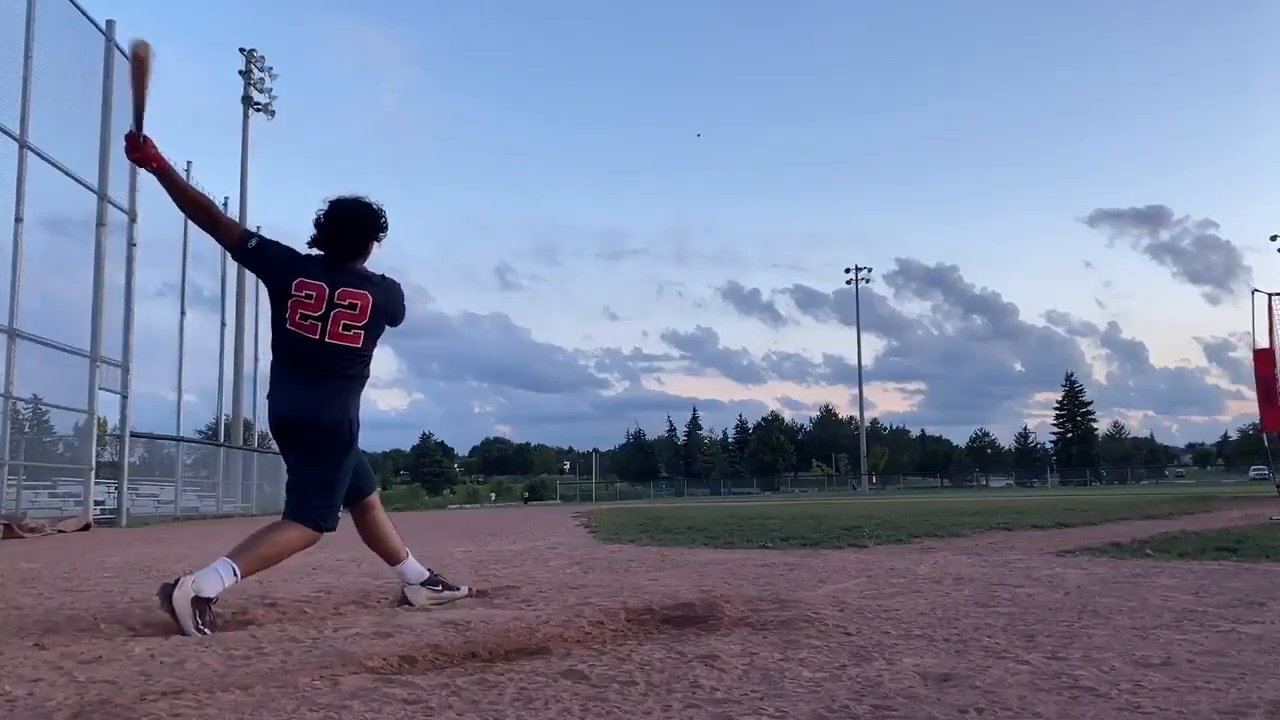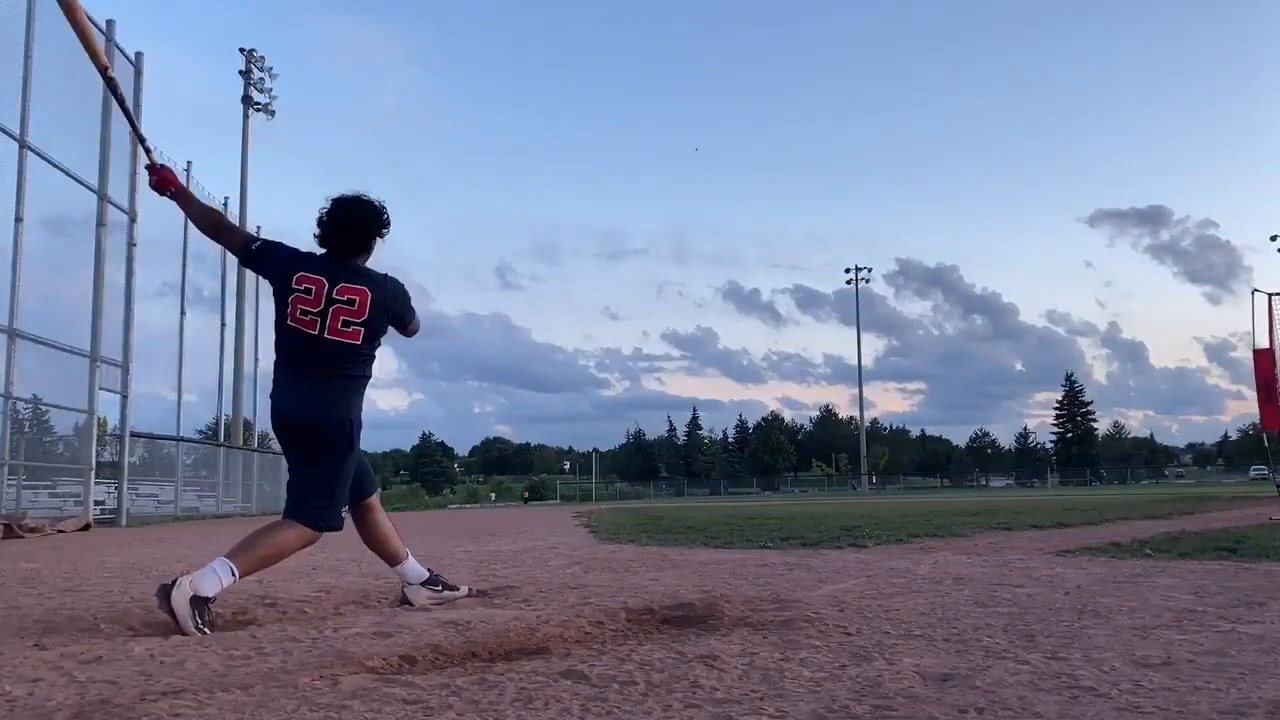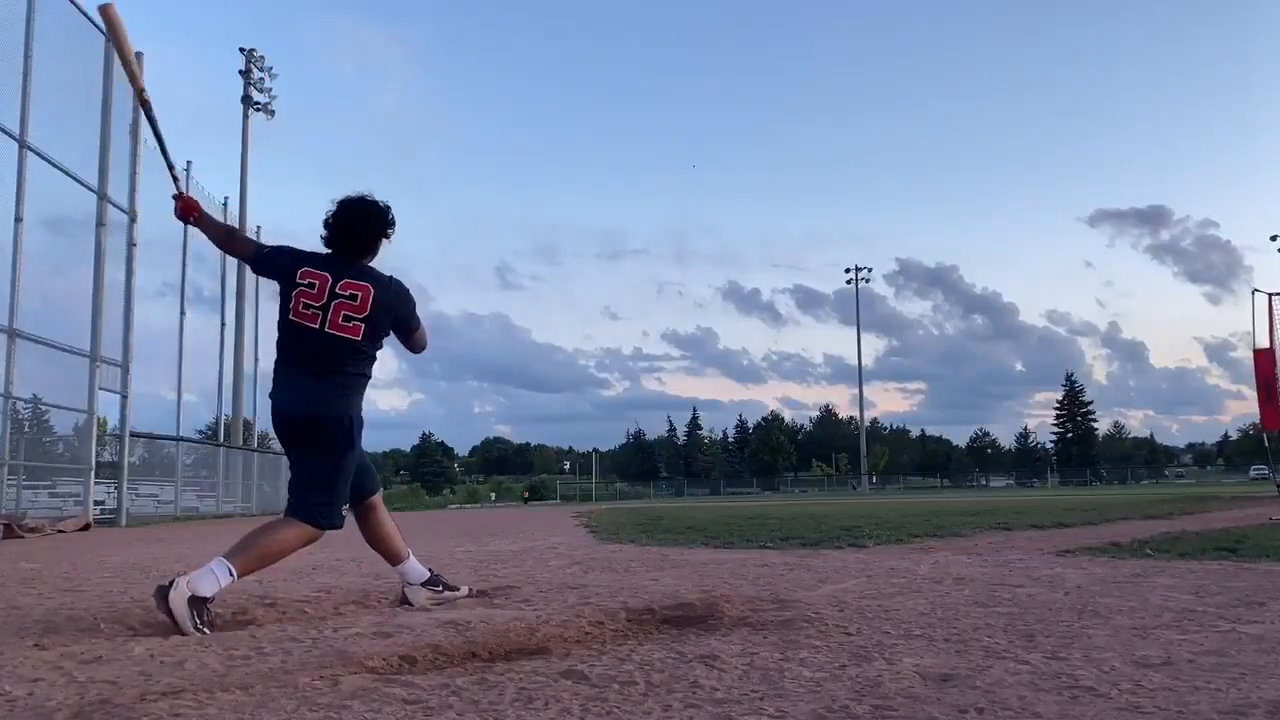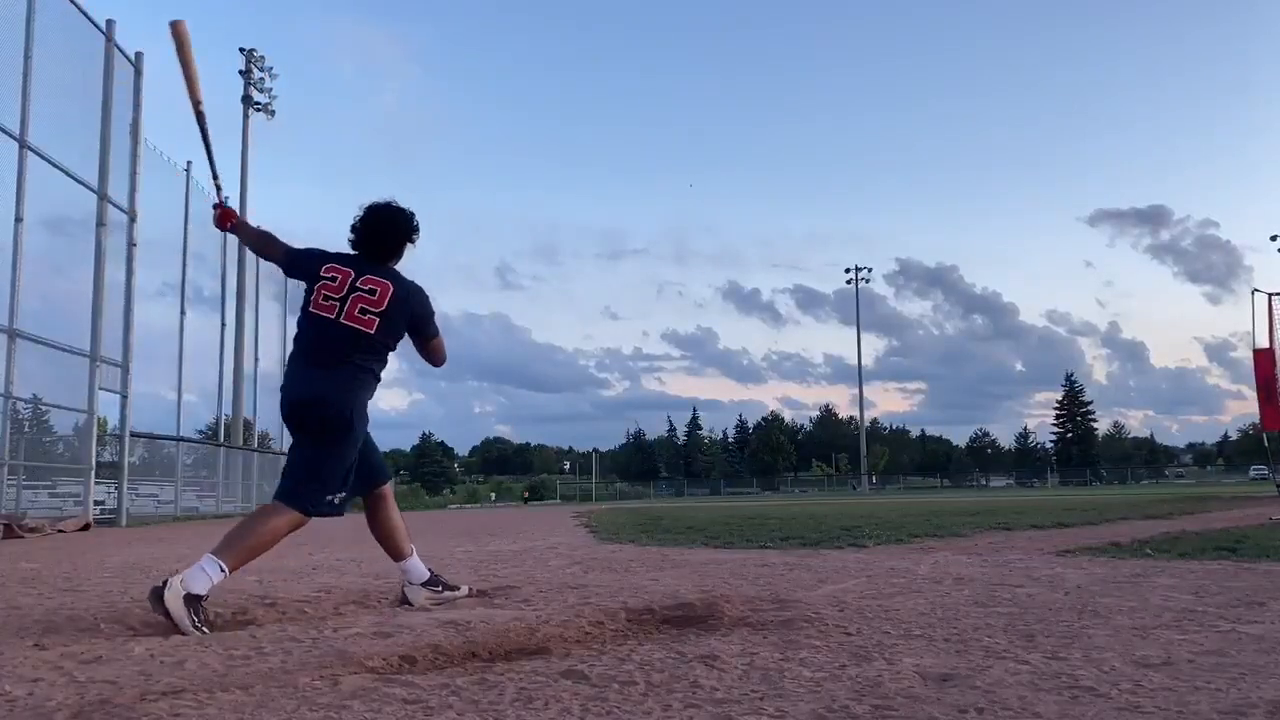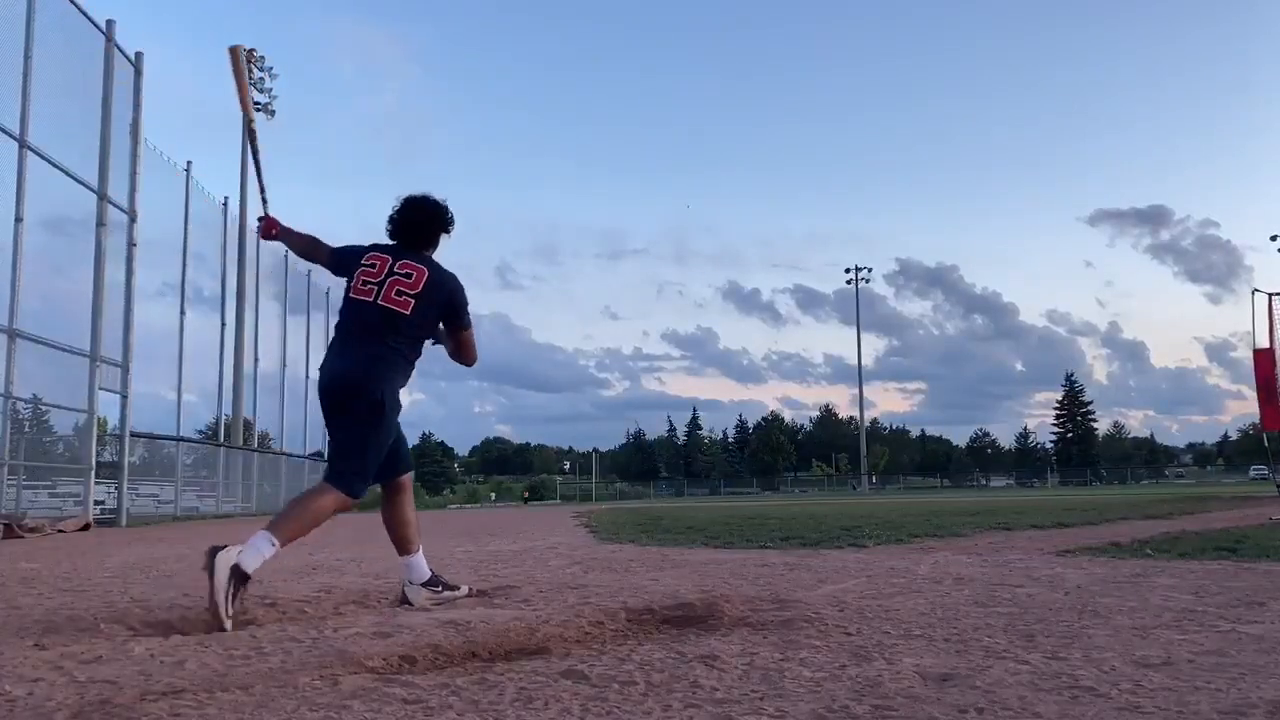
dt=0.2s
person 1, frame 1
left shoulder: (288, 267)
right shoulder: (384, 291)
left elbow: (213, 220)
left wrist: (157, 165)
left hip: (287, 409)
right hip: (331, 417)
left knee: (364, 498)
right knee: (307, 521)
left ankle: (419, 581)
right ankle: (200, 585)
person 1, frame 2
left shoulder: (290, 265)
right shoulder: (386, 289)
left elbow: (222, 229)
right elbow: (411, 328)
left wrist: (174, 188)
left hip: (289, 408)
right hip: (333, 416)
left knee: (364, 497)
right knee: (307, 521)
left ankle: (419, 581)
right ankle: (199, 585)
person 1, frame 3
left shoulder: (300, 266)
right shoulder: (391, 291)
left elbow: (240, 246)
right elbow: (418, 344)
left wrist: (198, 216)
left hip: (289, 406)
right hip: (333, 414)
left knee: (367, 495)
right knee: (307, 520)
left ankle: (419, 581)
right ankle: (196, 585)
person 1, frame 4
left shoulder: (327, 265)
right shoulder: (410, 294)
left elbow: (274, 249)
right elbow: (437, 356)
left wrist: (235, 222)
left hip: (300, 394)
right hip: (337, 404)
left knee: (378, 486)
right knee: (294, 507)
left ankle: (419, 581)
right ankle: (192, 583)
person 1, frame 5
left shoulder: (367, 257)
right shoulder: (444, 283)
left elbow: (317, 249)
right elbow: (467, 355)
left wrist: (278, 230)
right wrist: (442, 332)
left hip: (336, 379)
right hip: (372, 388)
left knee: (398, 478)
right knee: (340, 489)
left ankle: (421, 581)
right ankle: (240, 559)
